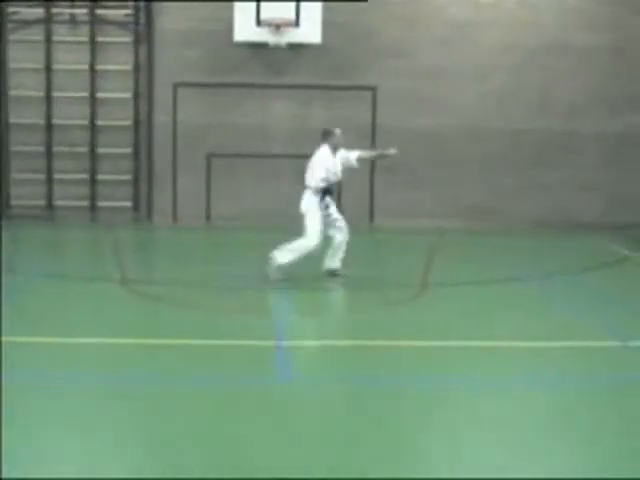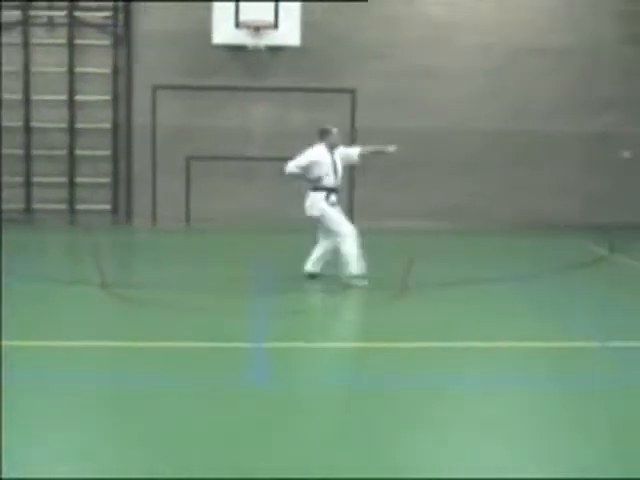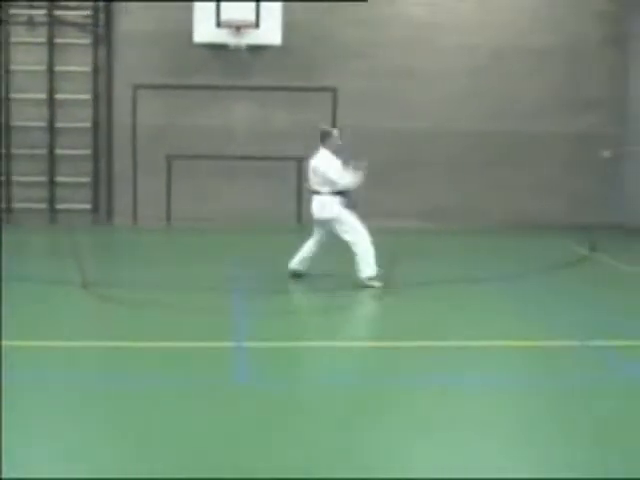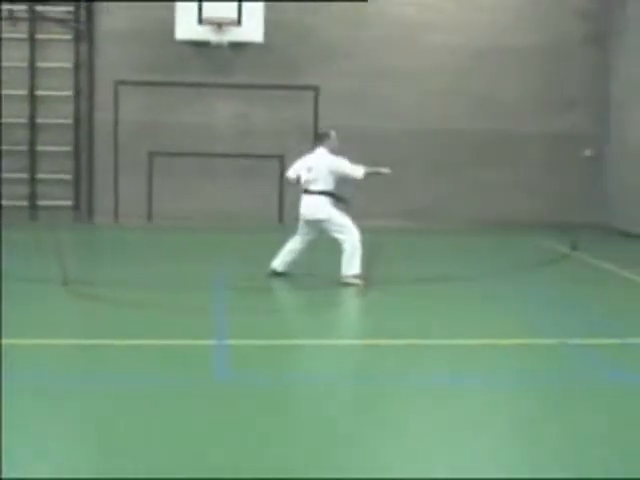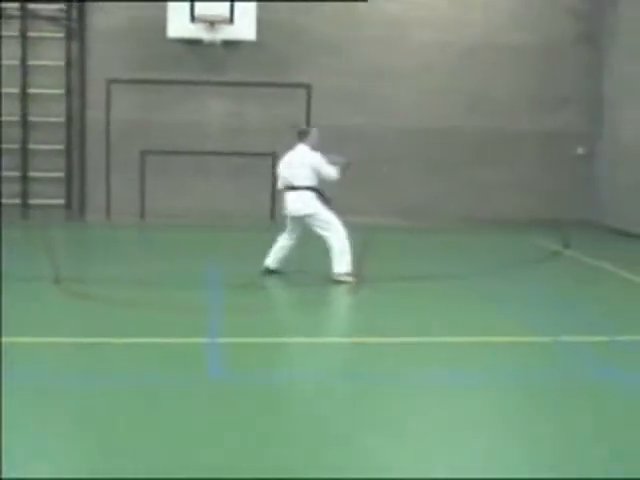
dt=0.2s
person 1, frame 1
left shoulder: (337, 154)
right shoulder: (323, 158)
left elbow: (359, 155)
right elbow: (314, 184)
left wrist: (384, 152)
right wrist: (333, 182)
left hip: (326, 201)
right hip: (313, 201)
left knee: (341, 232)
right knee: (313, 240)
left ankle: (332, 266)
right ankle: (278, 259)
person 1, frame 2
left shoulder: (336, 152)
right shoulder: (314, 154)
left elbow: (359, 151)
right elbow: (290, 168)
left wrist: (384, 149)
right wrist: (310, 179)
left hip: (328, 201)
right hip: (321, 201)
left knee: (329, 238)
right knee: (347, 233)
left ankle: (311, 269)
right ankle: (354, 274)
person 1, frame 3
left shoulder: (320, 158)
right shoulder: (328, 161)
right elbow: (346, 182)
left wrist: (348, 170)
right wrist: (359, 174)
left hip: (320, 204)
right hip: (331, 205)
left knee: (318, 238)
right knee: (360, 236)
left ankle: (296, 268)
right ankle: (368, 276)
person 1, frame 4
left shoulder: (306, 158)
right shoulder: (331, 161)
left elbow: (290, 176)
right elbow: (358, 172)
left wrist: (306, 183)
right wrist: (380, 170)
left hip: (307, 204)
right hip: (322, 205)
left knee: (301, 237)
right knee: (351, 234)
left ankle: (277, 267)
right ankle: (350, 274)
person 1, frame 5
left shoulder: (287, 158)
right shoulder: (312, 156)
left elbow: (280, 185)
right elbow: (332, 175)
right wrist: (340, 164)
left hip: (291, 200)
right hip: (307, 201)
left knee: (290, 234)
right knee: (336, 232)
left ankle: (270, 265)
right ankle: (342, 272)
